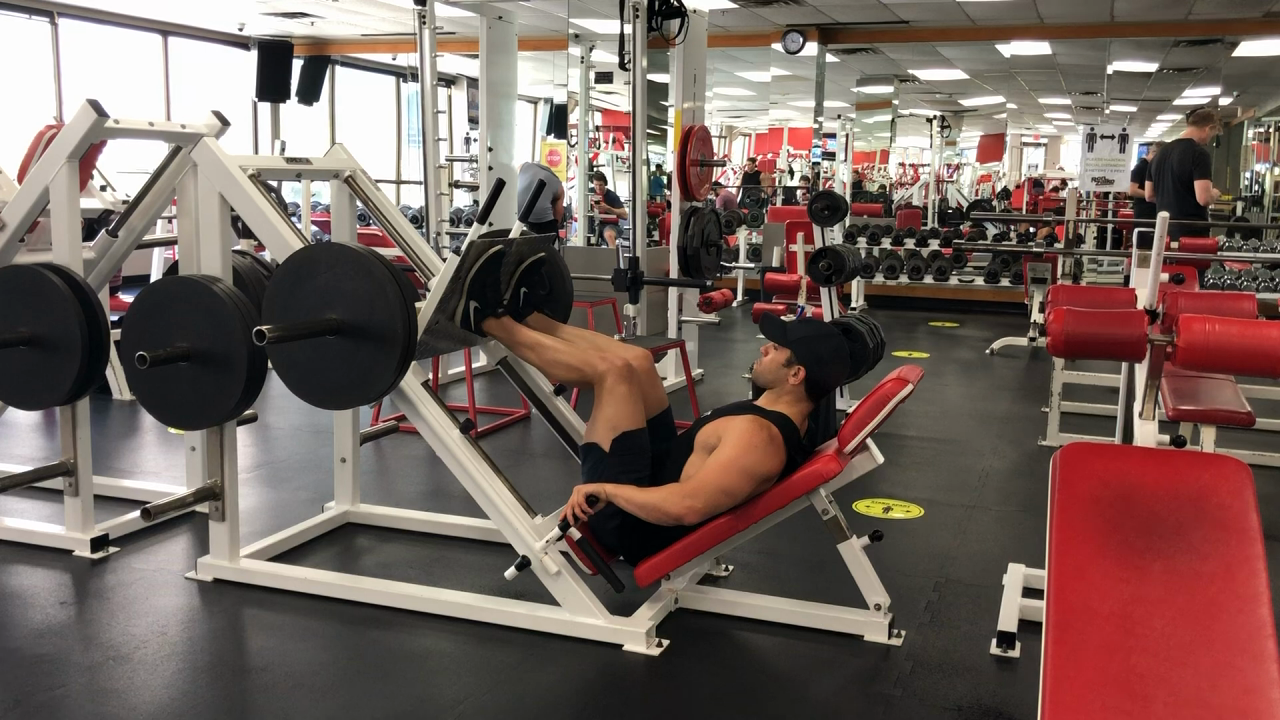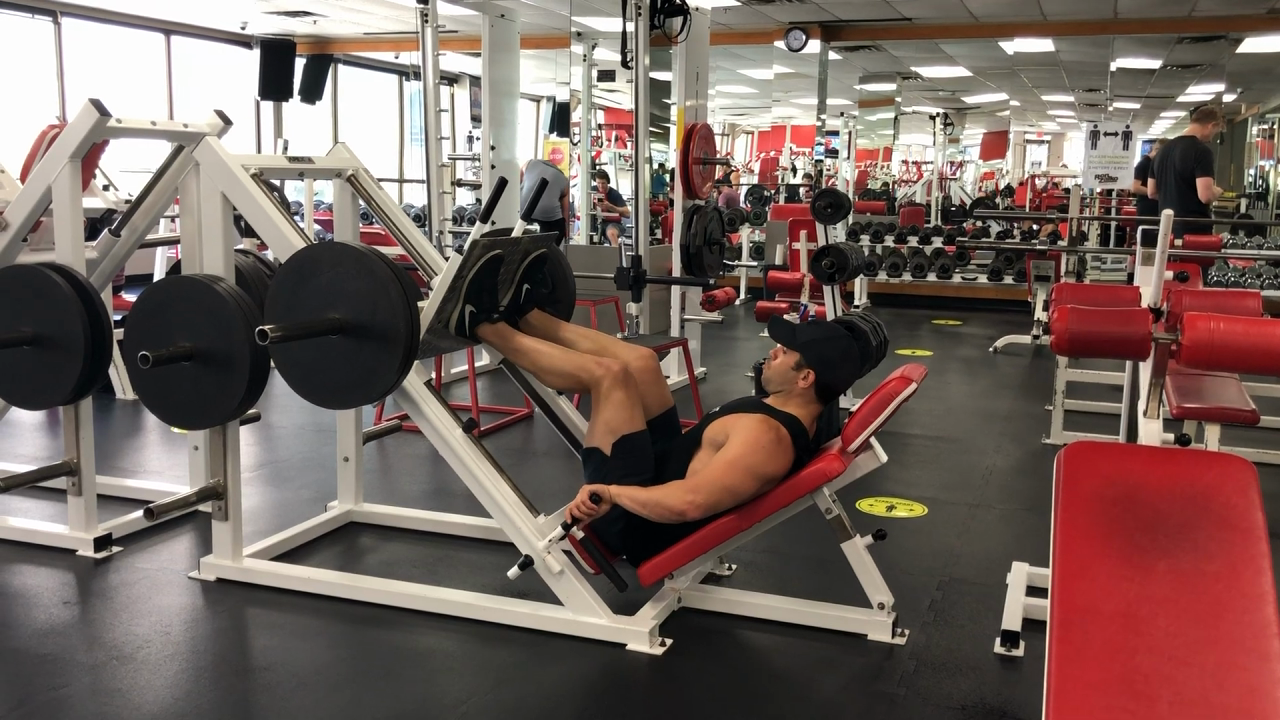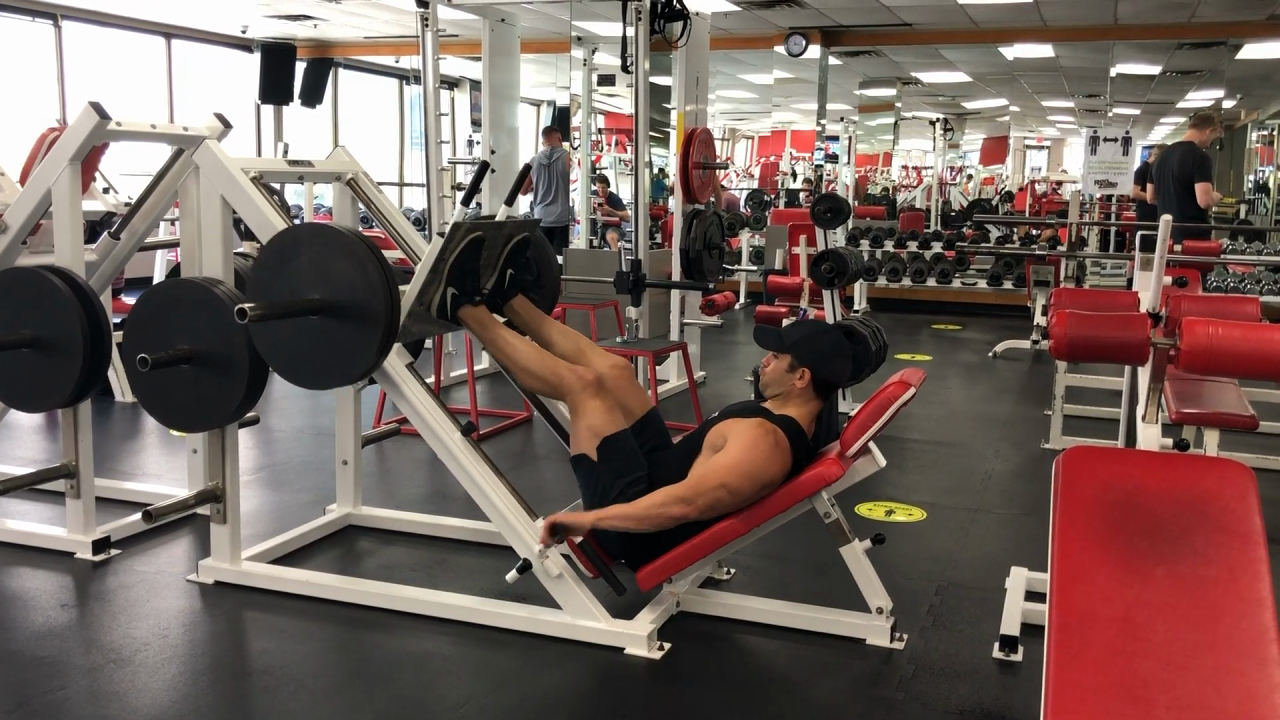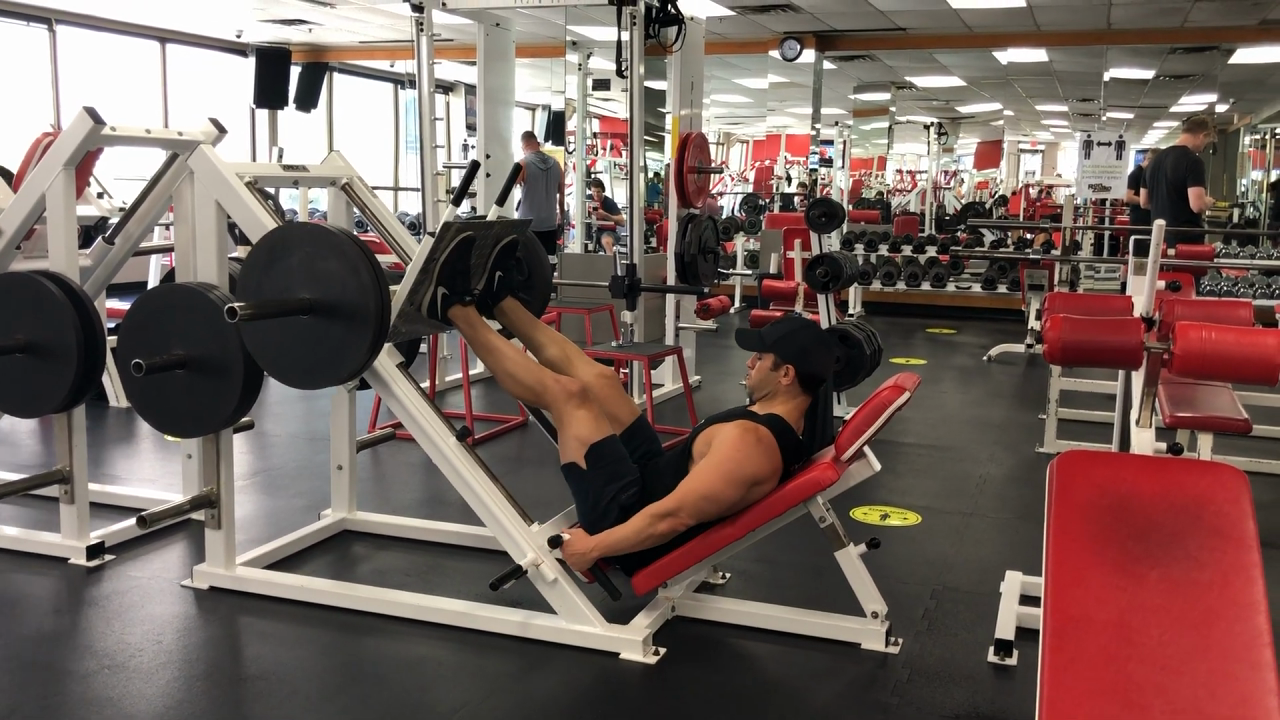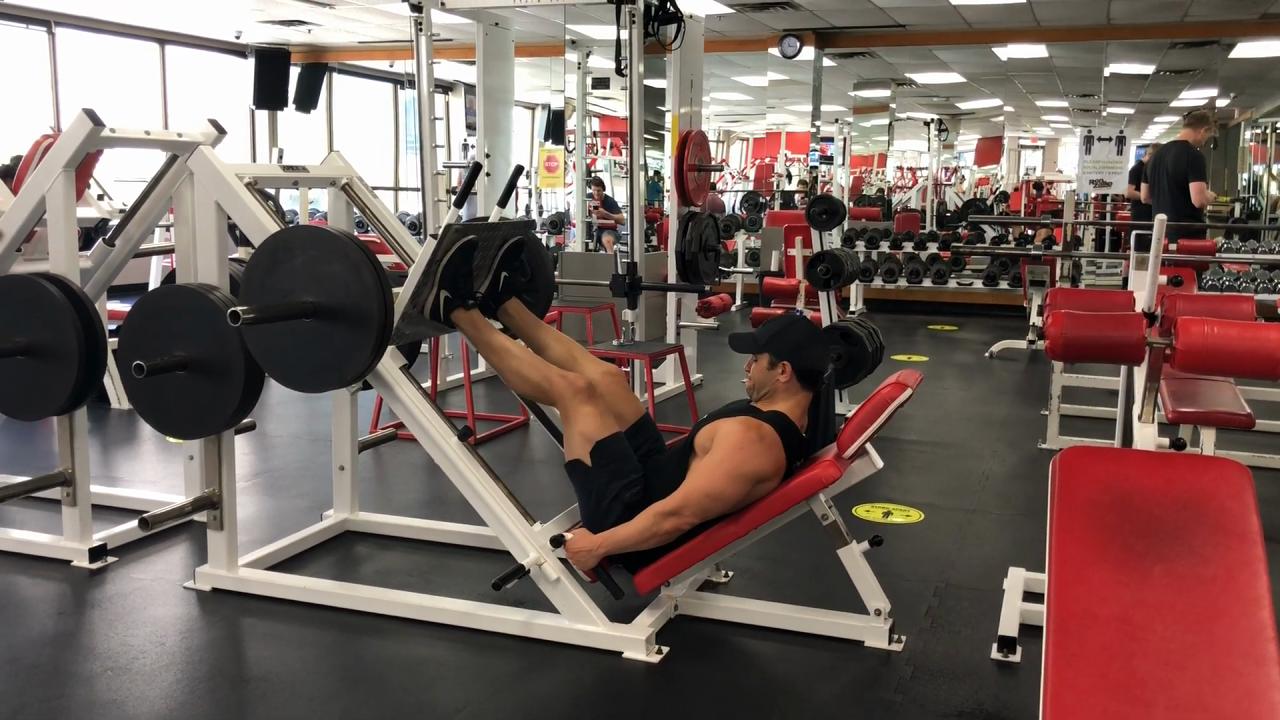
dt=1s
person 1, frame 1
left shoulder: (758, 436)
right shoulder: (786, 423)
left elbow: (686, 507)
left wrist: (603, 490)
left hip: (628, 524)
left knee: (613, 368)
right knee: (636, 361)
left ankle: (491, 319)
right ankle: (522, 313)
person 1, frame 2
left shoulder: (766, 437)
right shoulder: (792, 422)
left elbow: (688, 503)
left wrist: (609, 492)
left hip: (633, 523)
left knee: (609, 373)
right knee: (639, 362)
left ankle: (486, 324)
right ankle: (525, 313)
person 1, frame 3
left shoulder: (765, 441)
right shoulder: (790, 426)
left elbow: (684, 504)
left wrist: (589, 518)
left hip: (635, 531)
left knee: (584, 382)
right knee: (613, 370)
left ankle: (466, 307)
right ankle: (508, 299)
person 1, frame 4
left shoulder: (750, 441)
right shoulder: (787, 427)
left elbow: (673, 517)
left wrist: (593, 547)
left hip: (630, 514)
right hip: (653, 477)
left knee: (567, 393)
right knee: (599, 380)
left ankle: (456, 307)
right ankle: (496, 299)
person 1, frame 5
left shoulder: (753, 438)
right shoulder: (788, 426)
left elbow: (679, 516)
left wrist: (598, 545)
left hip: (631, 514)
left knee: (574, 389)
right knee: (605, 378)
left ankle: (460, 310)
right ankle: (502, 301)
